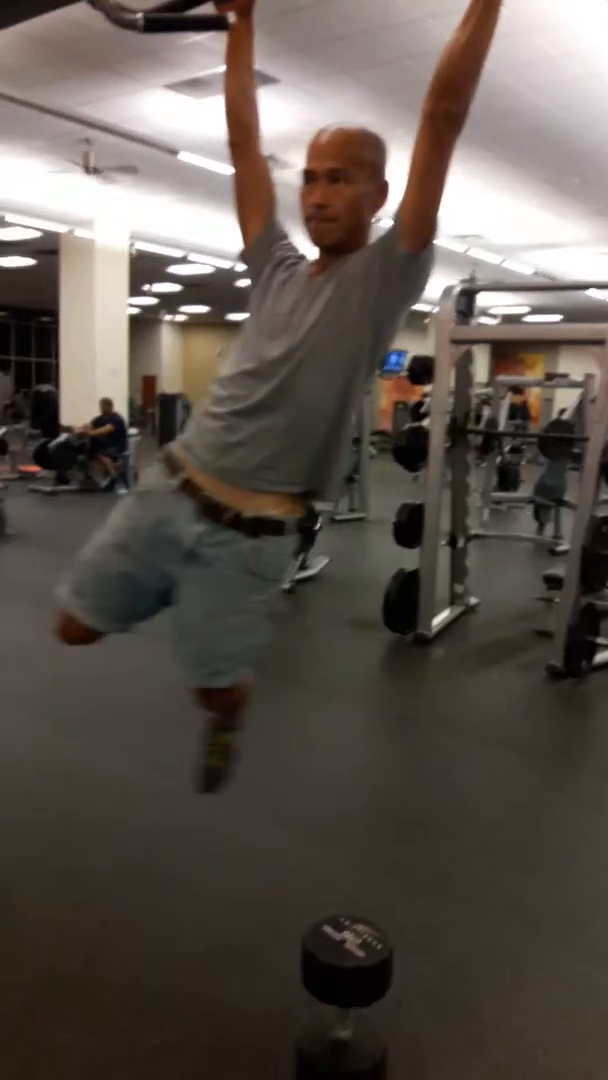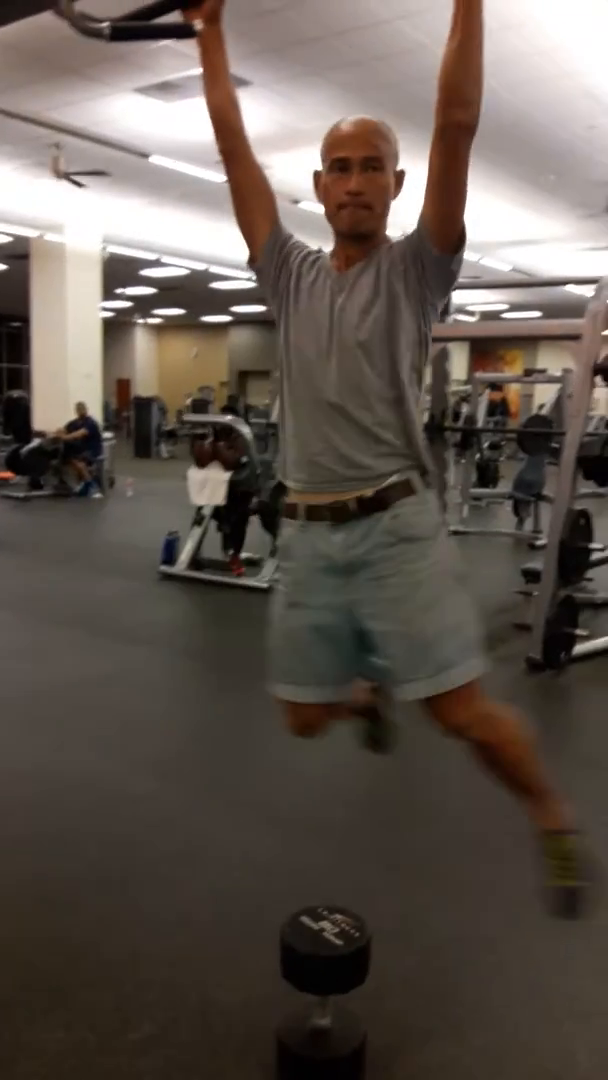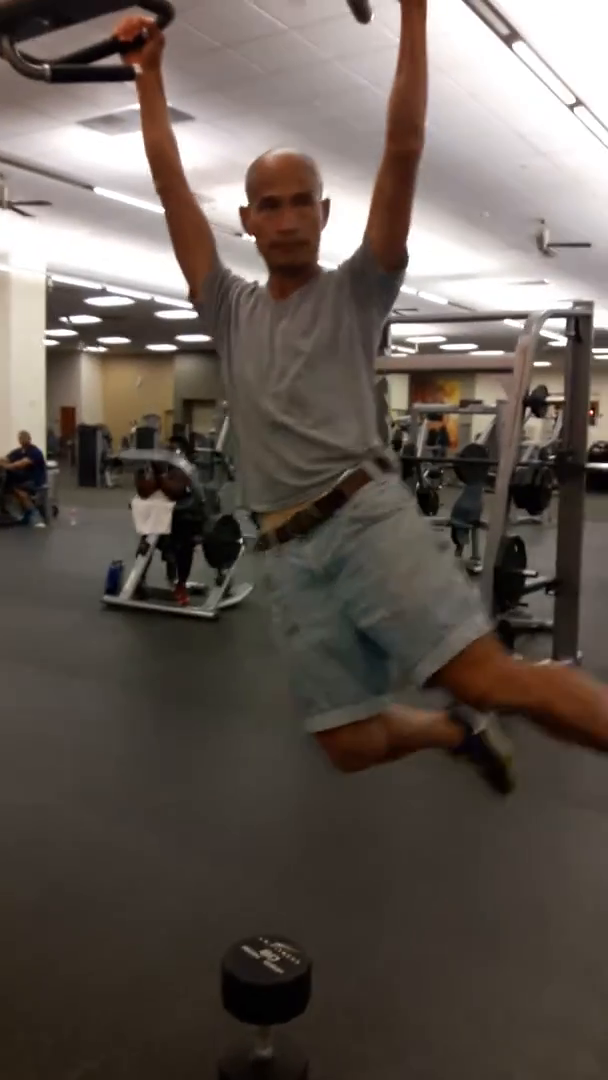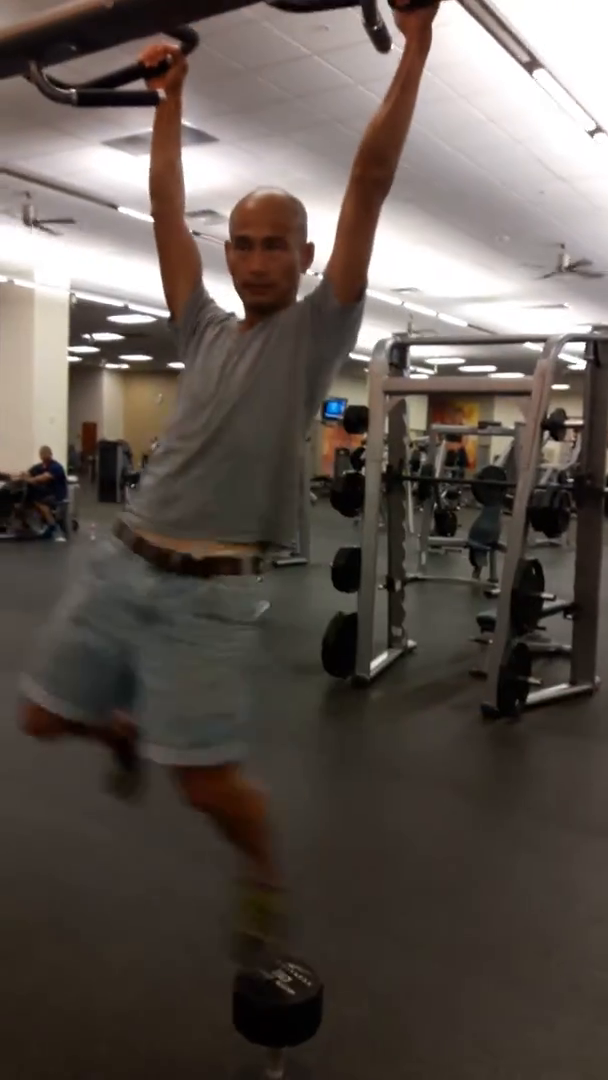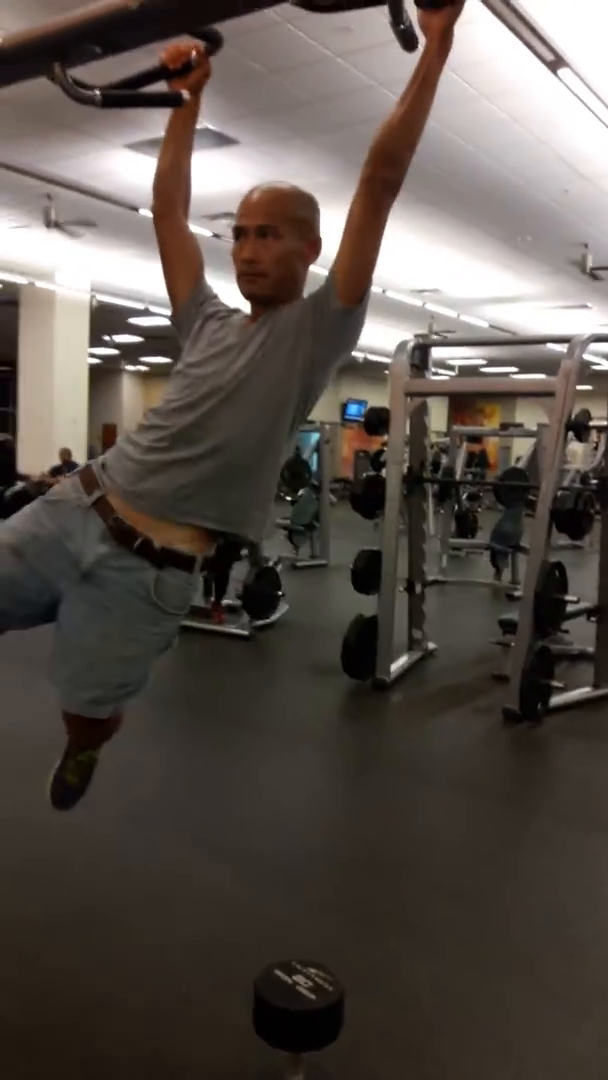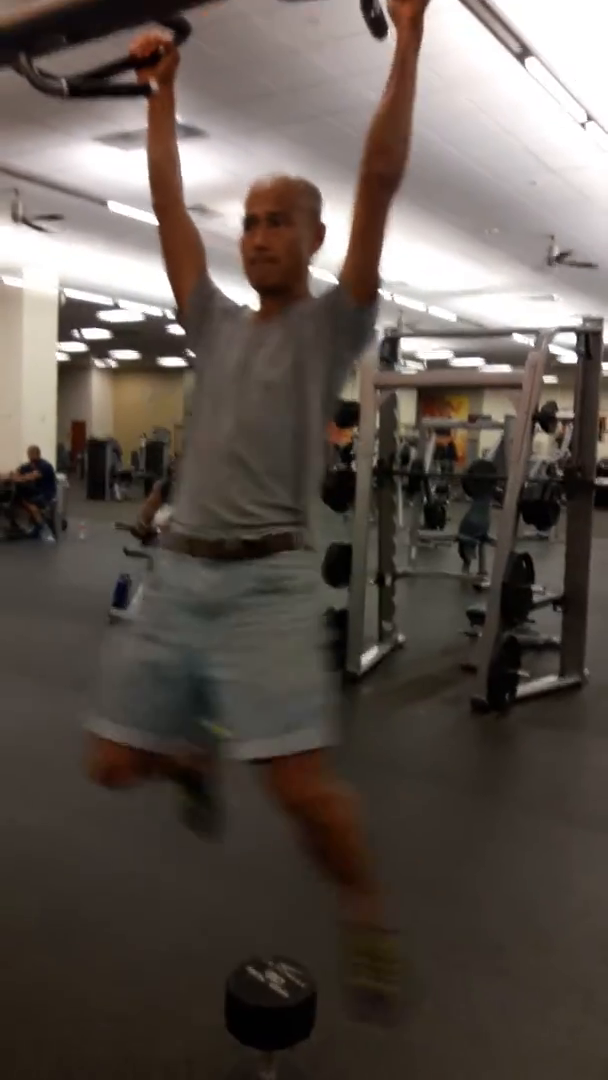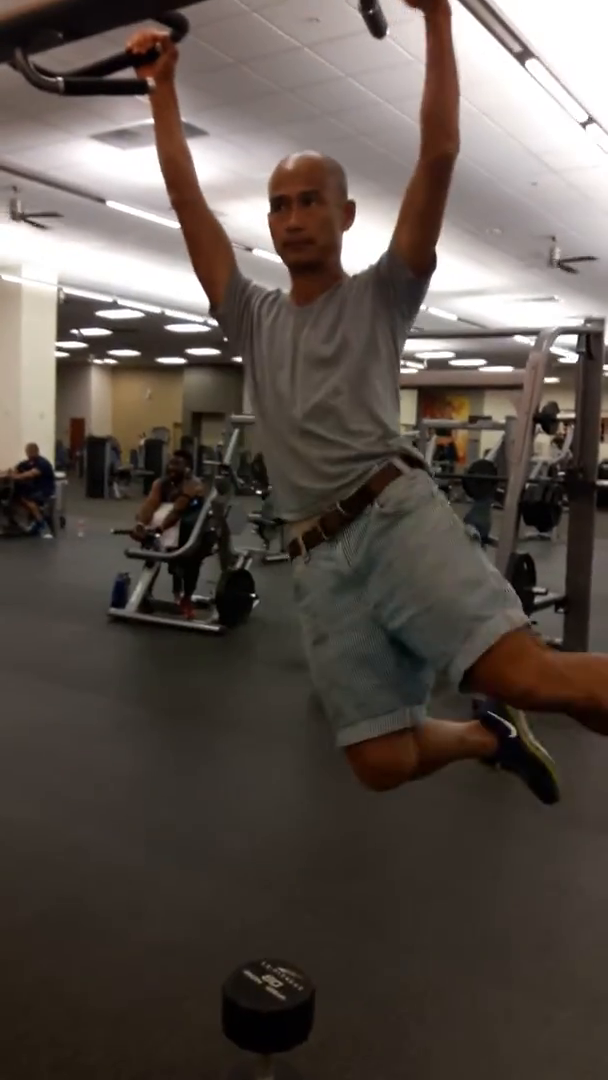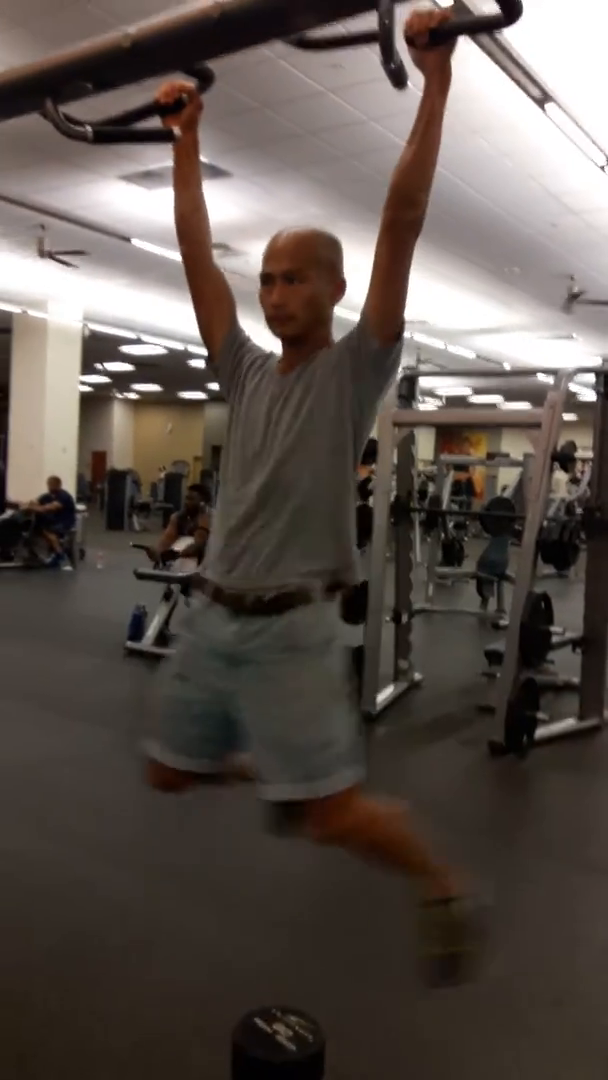
dt=0.4s
person 1, frame 1
left shoulder: (389, 271)
right shoulder: (278, 269)
left elbow: (444, 116)
right elbow: (244, 145)
left hip: (246, 531)
right hip: (169, 493)
left knee: (215, 685)
right knee: (73, 625)
left ankle: (224, 726)
right ankle: (164, 595)
person 1, frame 2
left shoulder: (415, 264)
right shoulder: (293, 273)
left elbow: (456, 125)
right elbow: (235, 153)
left hip: (396, 527)
right hip: (309, 534)
left knee: (460, 707)
right knee: (305, 715)
left ankle: (554, 824)
right ankle: (369, 694)
person 1, frame 3
left shoulder: (355, 290)
right shoulder: (230, 308)
left elbow: (404, 148)
right elbow: (172, 187)
right wrist: (148, 78)
left hip: (365, 519)
right hip: (293, 554)
left knee: (496, 679)
right knee: (355, 744)
right ankle: (455, 733)
person 1, frame 4
left shoulder: (317, 329)
right shoulder: (206, 331)
left elbow: (369, 186)
right elbow: (168, 214)
right wrist: (169, 102)
left hip: (210, 591)
right hip: (122, 566)
left knee: (208, 781)
right knee: (44, 718)
left ankle: (263, 877)
right ankle: (129, 729)
person 1, frame 5
left shoulder: (322, 325)
right shoulder: (207, 323)
left elbow: (380, 182)
right elbow: (167, 211)
right wrist: (189, 100)
left hip: (146, 566)
right hip: (73, 513)
left knee: (88, 712)
left ankle: (82, 749)
person 1, frame 6
left shoulder: (331, 322)
right shoulder: (217, 326)
left elbow: (378, 181)
right elbow: (170, 212)
right wrist: (161, 95)
left hip: (267, 585)
right hip: (179, 575)
left knee: (301, 781)
right knee: (111, 764)
left ankle: (365, 913)
right ankle: (189, 753)
person 1, frame 7
left shoulder: (382, 294)
right shoulder: (252, 316)
left elbow: (439, 158)
right elbow: (187, 201)
right wrist: (161, 87)
left hip: (396, 517)
right hip: (320, 559)
left knee: (529, 672)
right knee: (380, 761)
right ankle: (488, 736)
person 1, frame 8
left shoulder: (354, 367)
right shoulder: (249, 374)
left elbow: (400, 225)
right elbow: (198, 253)
left wrist: (435, 83)
right wrist: (185, 141)
left hip: (290, 628)
right hip: (212, 619)
left knee: (335, 811)
right knee: (166, 773)
left ankle: (442, 893)
right ankle: (293, 784)
